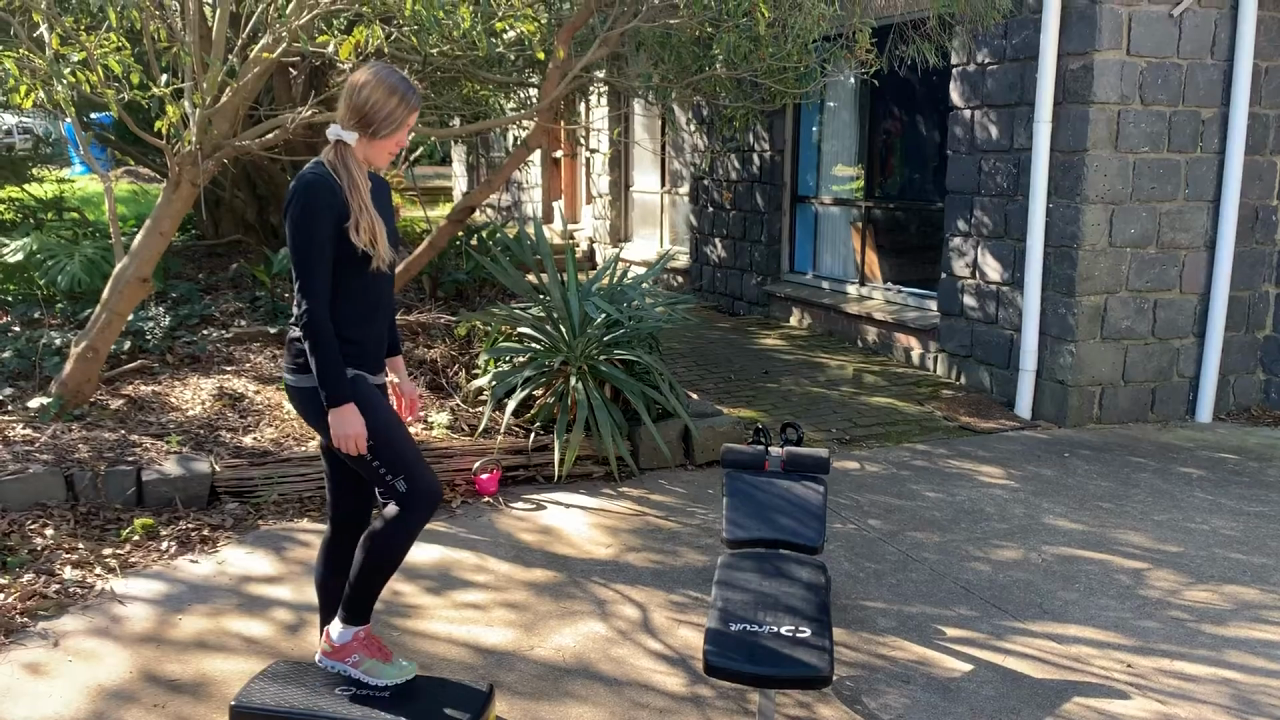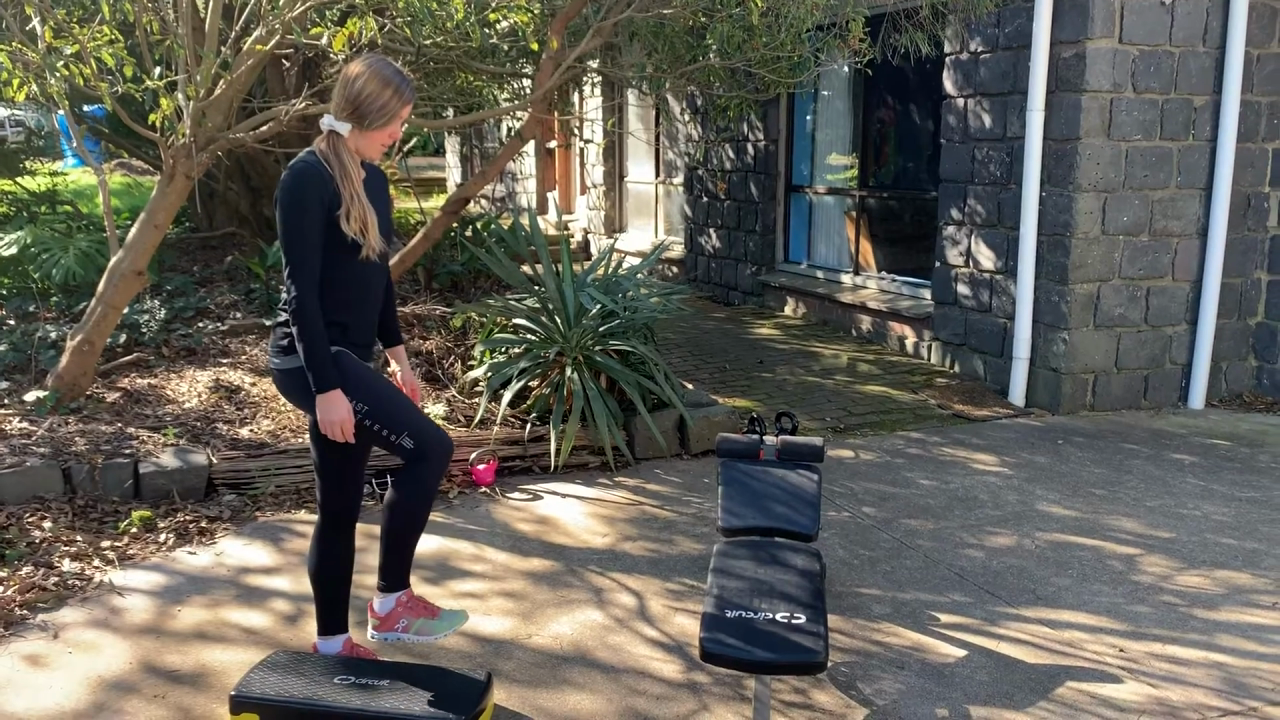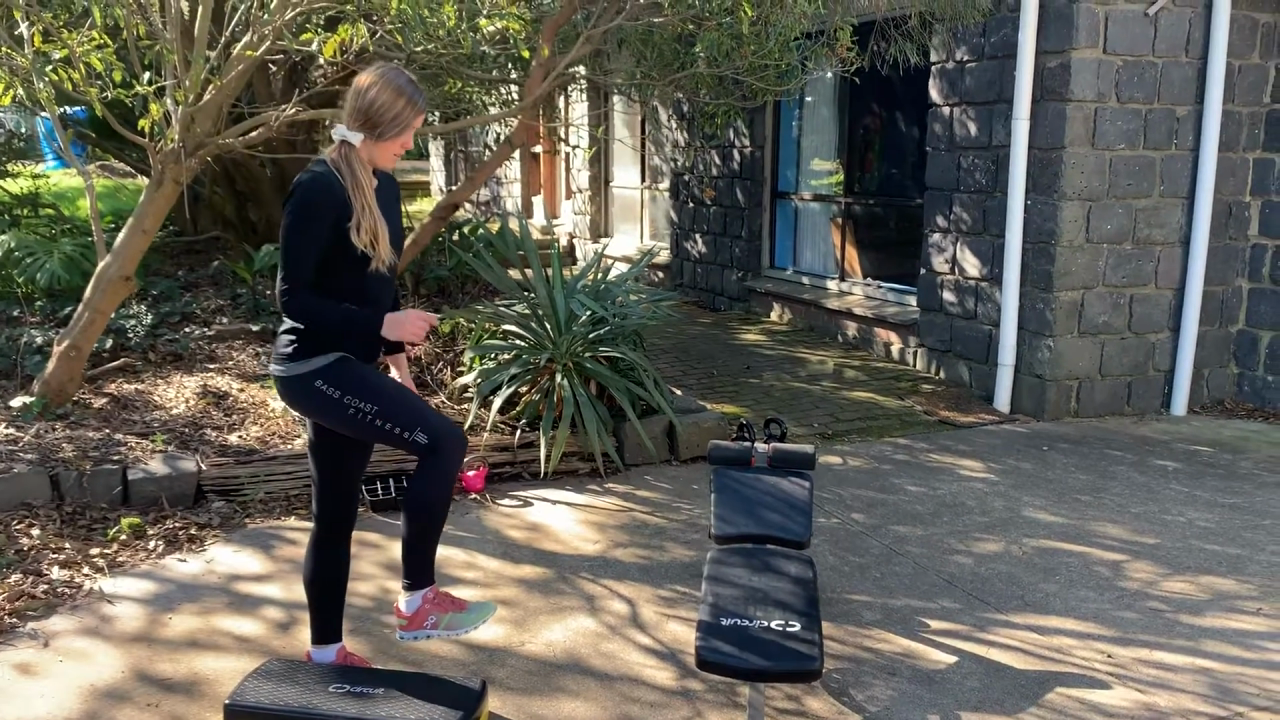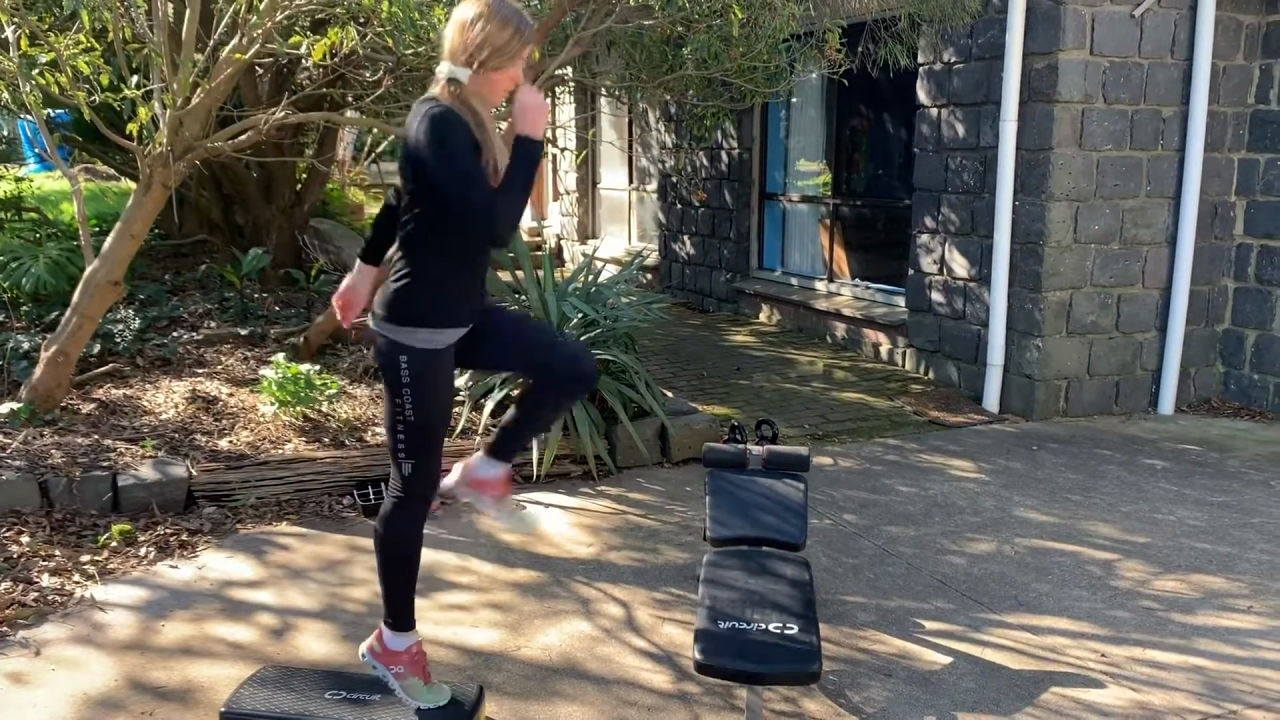
dt=0.7s
person 1, frame 1
left shoulder: (374, 188)
right shoulder: (317, 188)
right elbow: (312, 304)
left wrist: (395, 366)
right wrist: (339, 401)
left hip: (360, 373)
right hip: (325, 376)
left knee: (351, 516)
right knee: (418, 492)
left ankle: (335, 653)
right ankle: (347, 632)
person 1, frame 2
left shoulder: (372, 179)
right shoulder: (307, 177)
right elbow: (301, 291)
left wrist: (397, 353)
right wrist: (326, 386)
left hip: (348, 357)
right hip: (311, 360)
left knee: (341, 504)
right knee: (430, 447)
left ankle: (333, 641)
right ankle: (392, 602)
person 1, frame 3
left shoulder: (383, 186)
right shoulder: (319, 189)
right elbow: (293, 298)
left wrist: (396, 360)
right wrist: (383, 326)
left hip: (346, 366)
right hip: (312, 367)
left knee: (337, 511)
right knee: (444, 441)
left ankle: (326, 651)
right ankle: (417, 601)
person 1, frame 4
left shoulder: (463, 116)
right shoulder: (438, 124)
left elbow: (402, 201)
right elbow: (494, 225)
left wrist: (365, 269)
right wrist: (529, 137)
left hip: (463, 316)
right hip: (415, 331)
left knee: (574, 367)
right knee: (415, 483)
left ankle: (485, 469)
right ankle: (393, 641)
